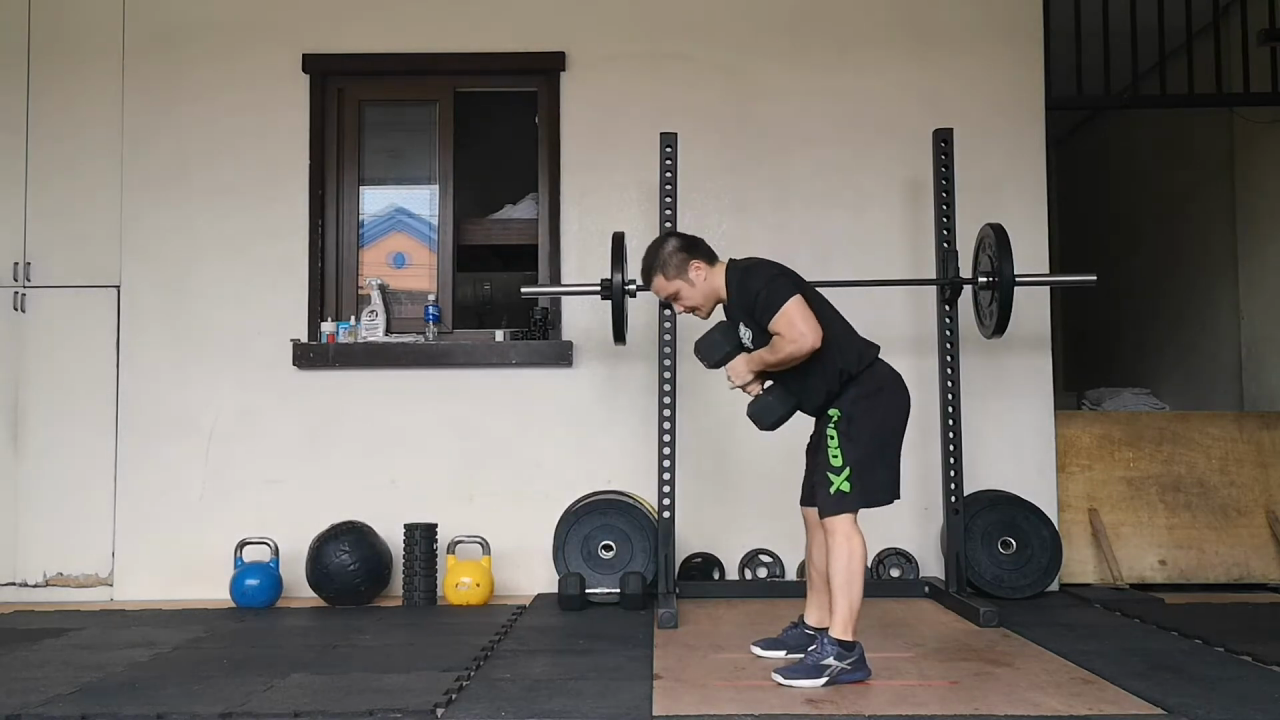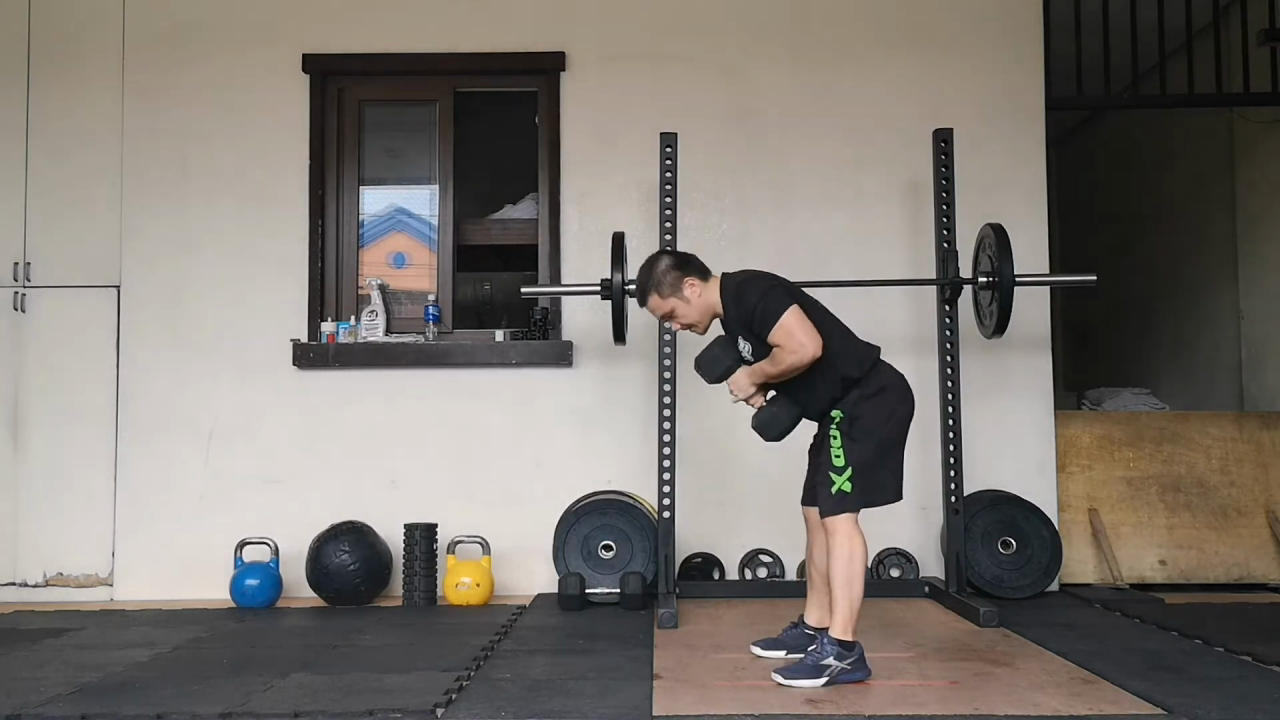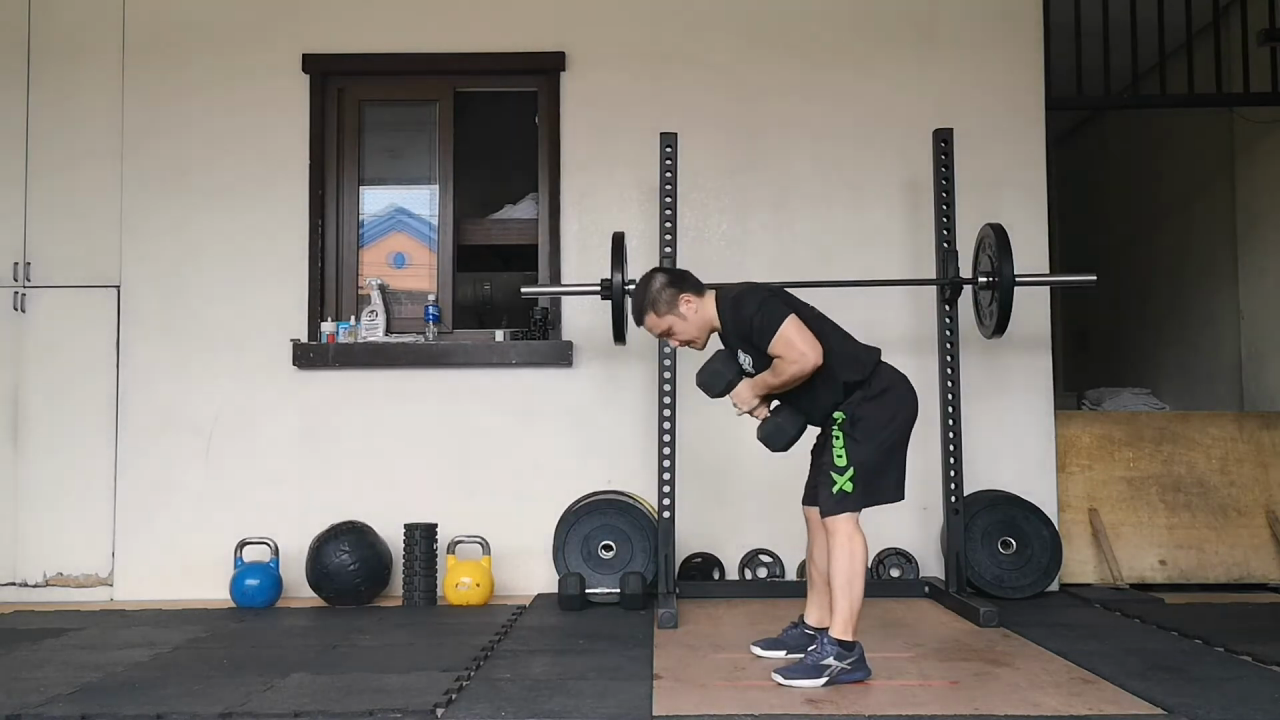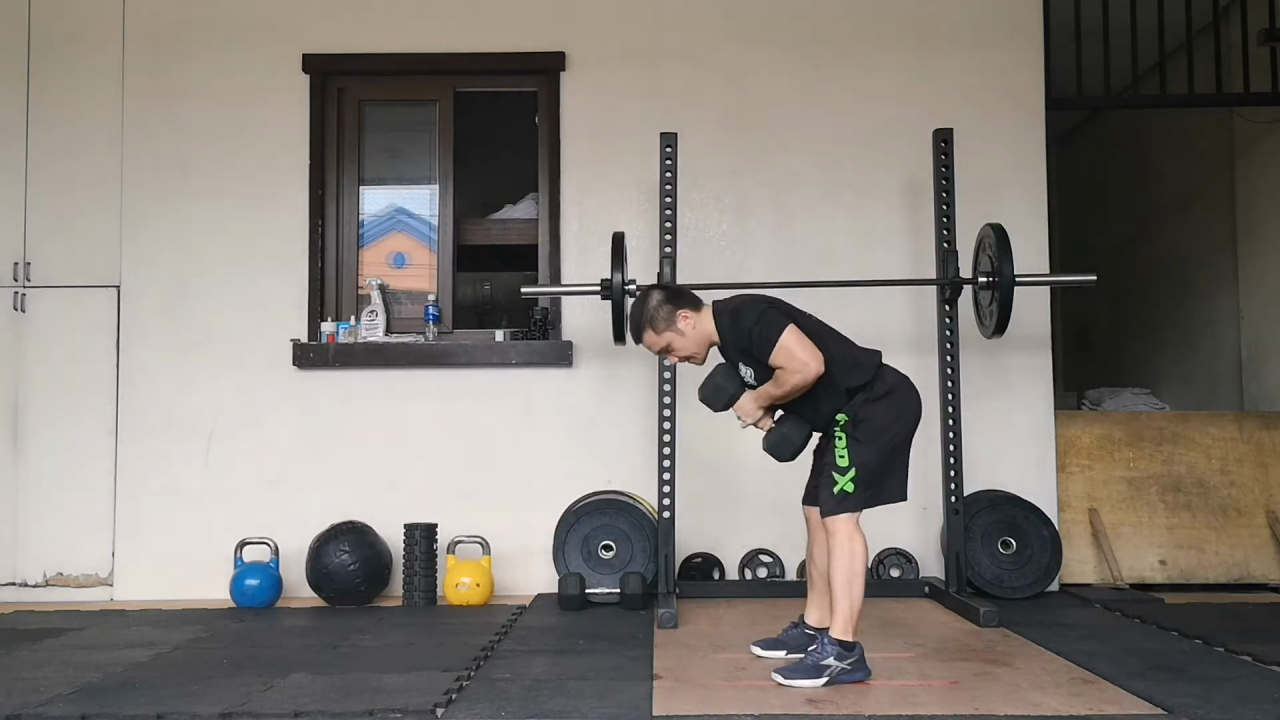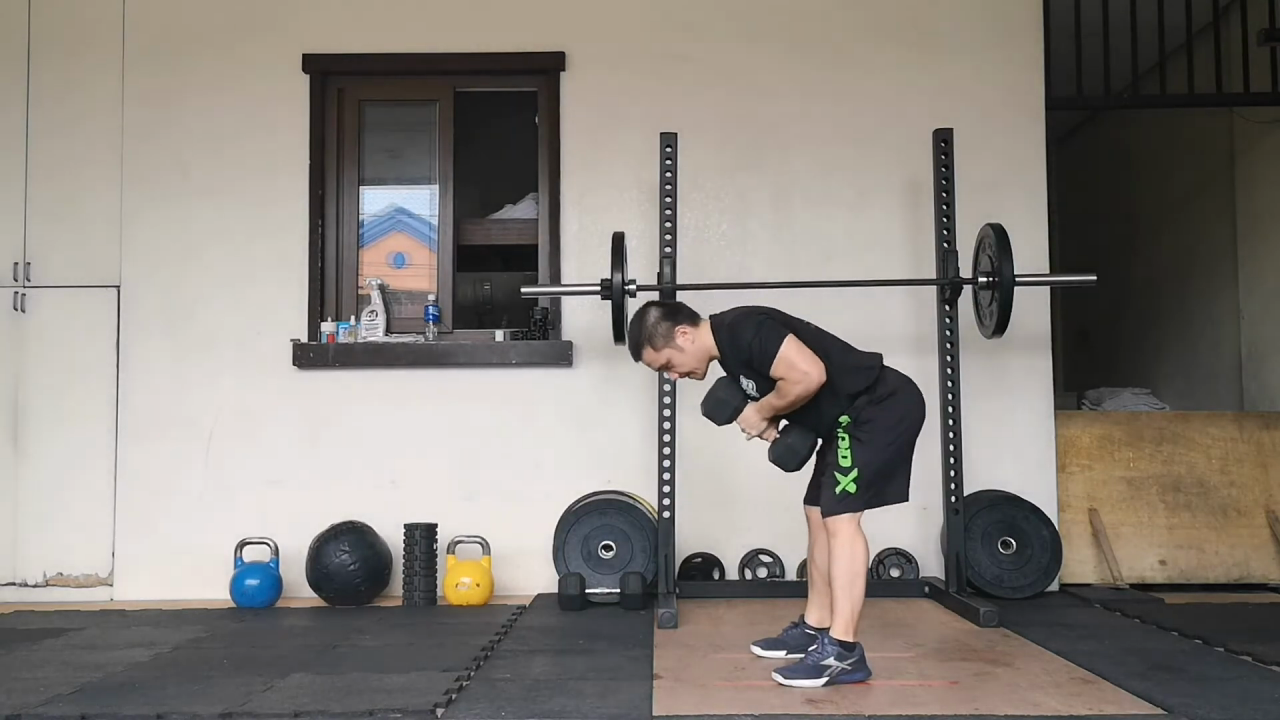
dt=0.1s
person 1, frame 1
left shoulder: (755, 279)
right shoulder: (737, 299)
left elbow: (805, 338)
left wrist: (751, 363)
right wrist: (754, 374)
left hip: (865, 398)
right hip: (841, 405)
left knee: (837, 515)
right knee: (817, 514)
left ankle: (843, 650)
right ankle: (814, 627)
person 1, frame 2
left shoulder: (749, 292)
right shoulder: (733, 310)
left elbow: (805, 347)
left wrist: (753, 376)
right wrist: (757, 387)
left hip: (871, 400)
right hip: (849, 406)
left knee: (839, 514)
right knee: (817, 512)
left ankle: (843, 651)
right ankle: (813, 629)
person 1, frame 3
left shoulder: (746, 304)
right shoulder: (731, 322)
left elbow: (806, 356)
left wrist: (756, 388)
right wrist: (758, 398)
left hip: (873, 401)
right hip: (850, 409)
left knee: (839, 516)
right knee: (818, 513)
left ankle: (842, 651)
right ankle: (813, 628)
person 1, frame 4
left shoulder: (743, 317)
right shoulder: (730, 332)
left elbow: (808, 365)
left wrist: (757, 400)
right wrist: (763, 409)
left hip: (879, 404)
right hip: (855, 411)
left knee: (839, 515)
right knee: (818, 512)
left ankle: (843, 652)
right ankle: (814, 629)
person 1, frame 5
left shoulder: (743, 330)
right shoulder: (730, 344)
left elbow: (809, 374)
left wrist: (761, 411)
right wrist: (766, 421)
left hip: (881, 406)
right hip: (856, 415)
left knee: (840, 516)
right knee: (819, 513)
left ankle: (843, 651)
right ankle: (814, 629)
